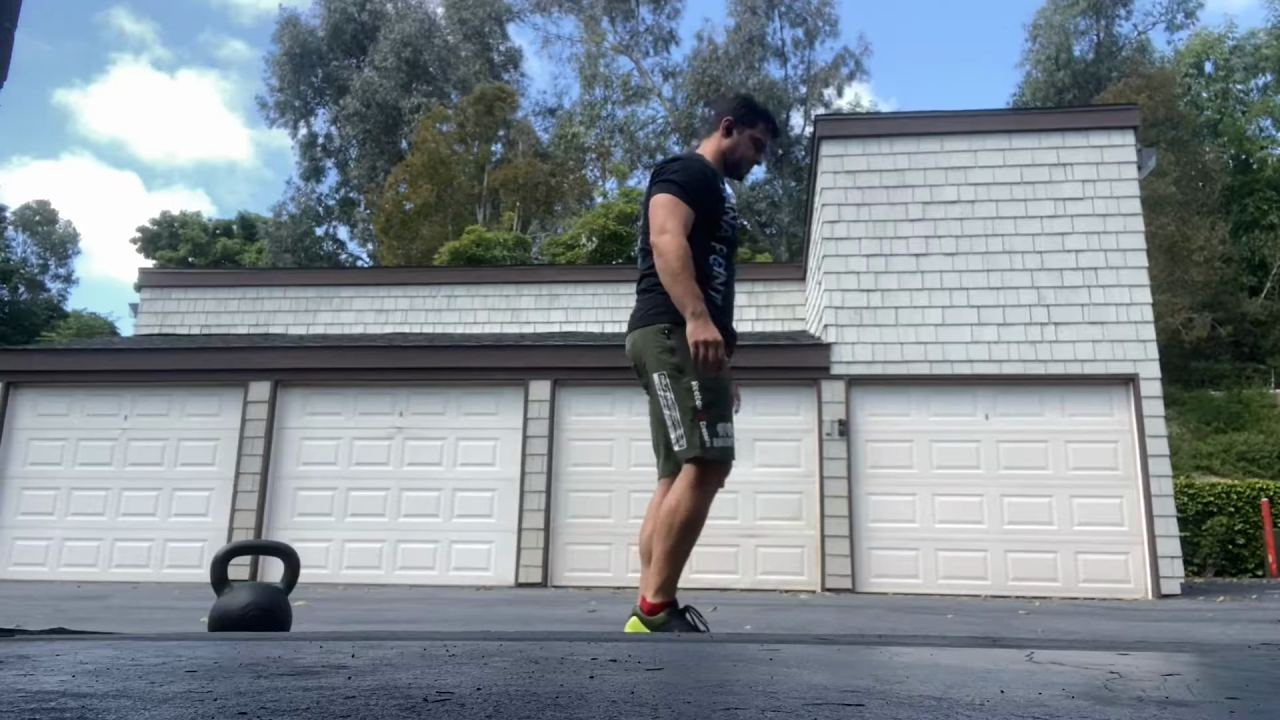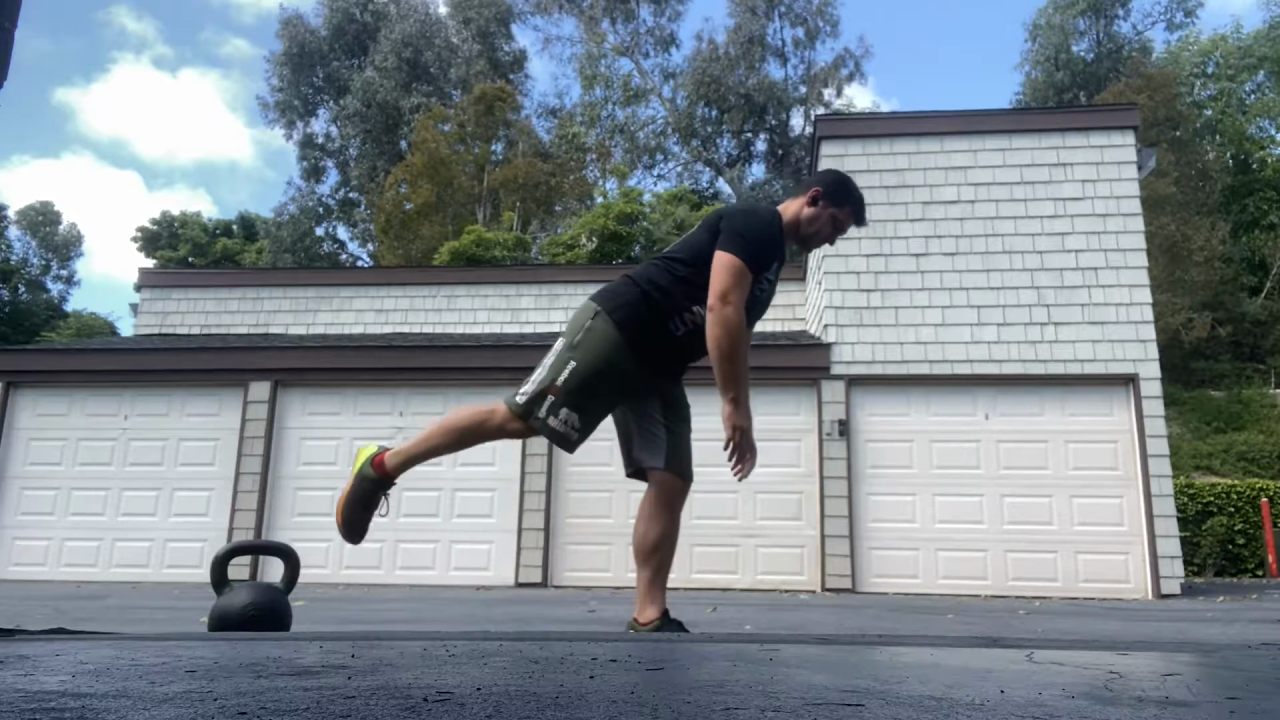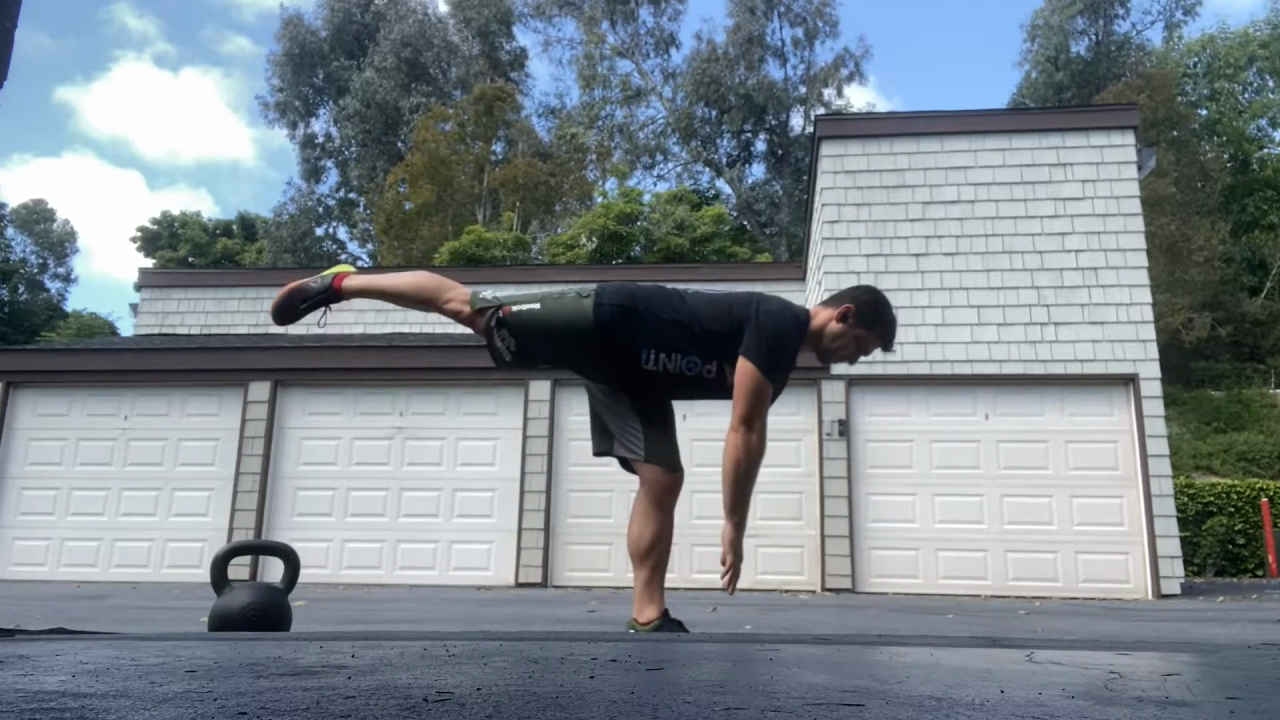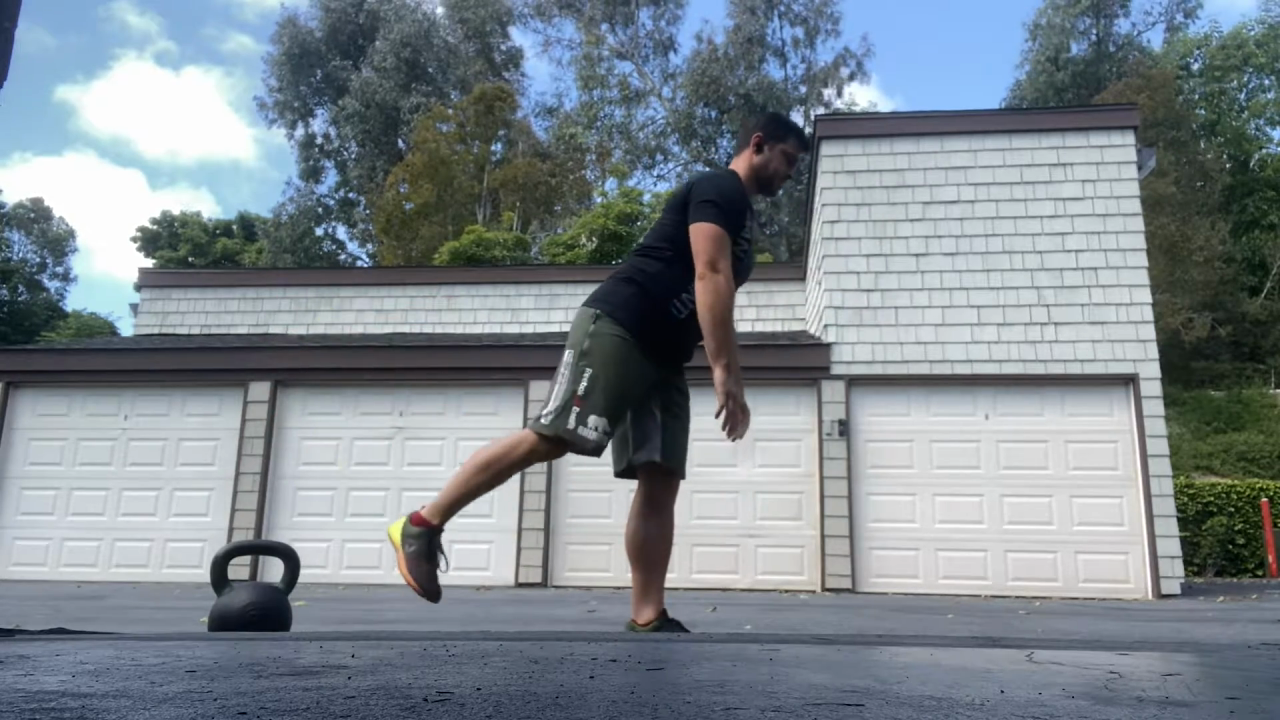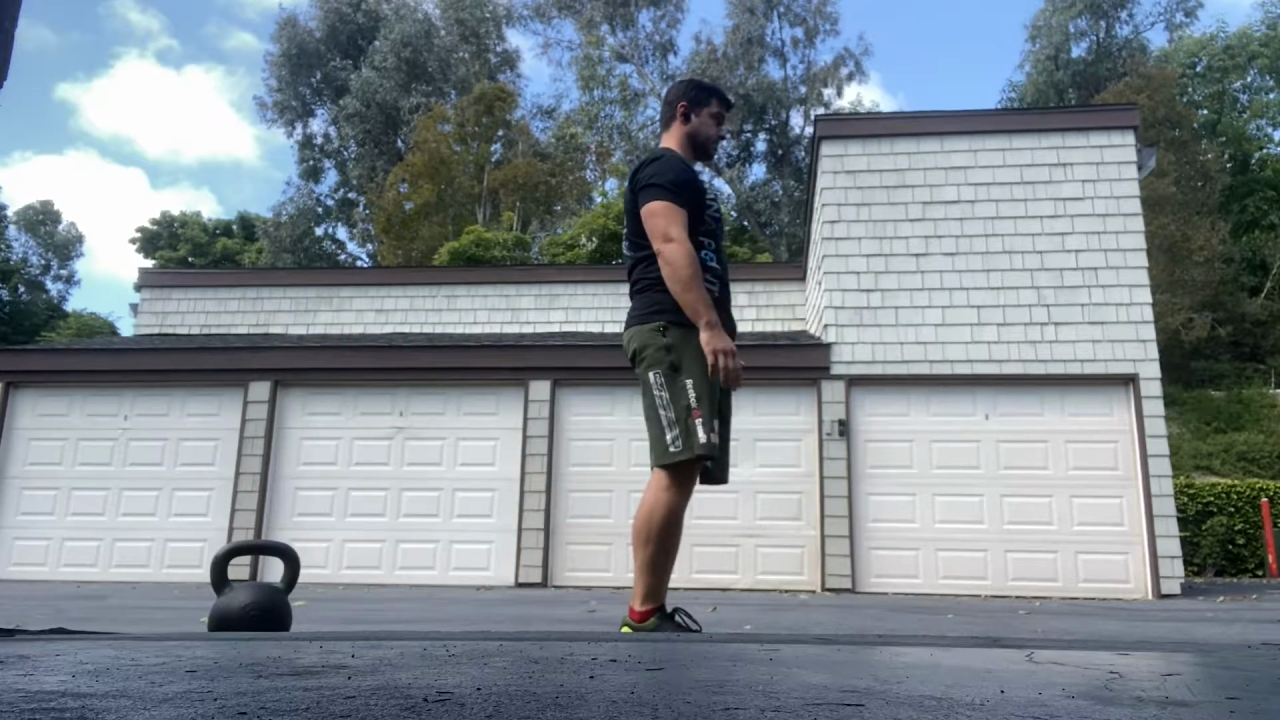
dt=1s
person 1, frame 1
left shoulder: (711, 190)
right shoulder: (686, 171)
right elbow: (666, 240)
left wrist: (716, 346)
right wrist: (698, 320)
left hip: (689, 343)
right hip: (673, 335)
left knee: (681, 476)
right knee: (706, 466)
left ankle: (652, 608)
right ankle: (656, 607)
person 1, frame 2
left shoulder: (773, 256)
right shoulder: (755, 223)
left elbow: (734, 337)
right elbow: (723, 309)
left wrist: (742, 422)
right wrist: (733, 404)
left hip: (657, 363)
right hip: (615, 327)
left knee: (671, 481)
right knee: (516, 418)
left ankle: (649, 615)
right ankle: (384, 466)
person 1, frame 3
left shoulder: (780, 360)
right shoulder: (778, 323)
left elbow: (750, 436)
right elbow: (743, 433)
left wrist: (735, 525)
right wrist: (732, 527)
left hip: (629, 371)
right hip: (599, 325)
left knee: (663, 481)
right knee: (464, 305)
left ankle: (648, 614)
right ankle: (340, 283)
person 1, frame 4
left shoulder: (739, 208)
right shoulder: (720, 190)
left elbow: (717, 294)
right elbow: (711, 281)
left wrist: (728, 381)
right wrist: (727, 373)
left hip: (665, 350)
right hip: (618, 324)
left knee: (660, 479)
right knee: (550, 440)
left ankle: (649, 616)
right ankle: (423, 526)
person 1, frame 5
left shoulder: (685, 180)
right shoulder: (662, 170)
right elbow: (671, 248)
left wrist: (714, 334)
right wrist: (711, 327)
left hip: (694, 342)
right hip: (673, 333)
left knee: (679, 473)
right knee: (676, 469)
left ankle: (654, 612)
right ankle: (643, 616)
